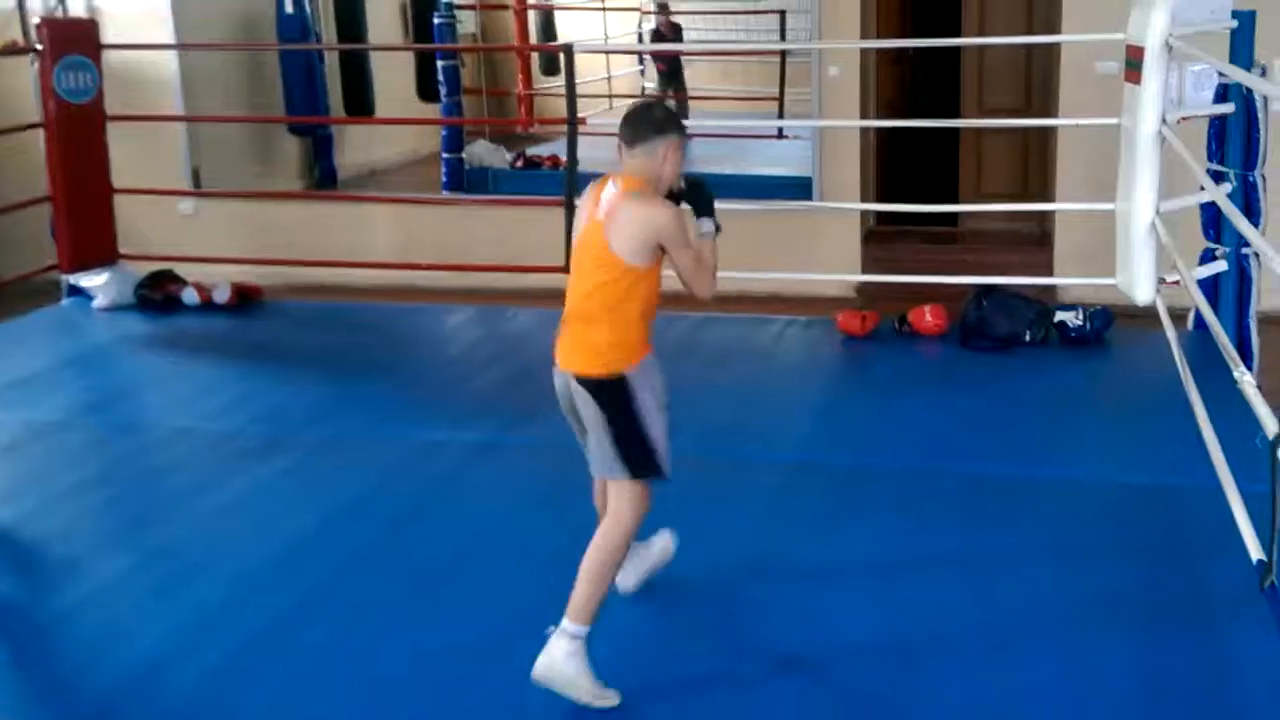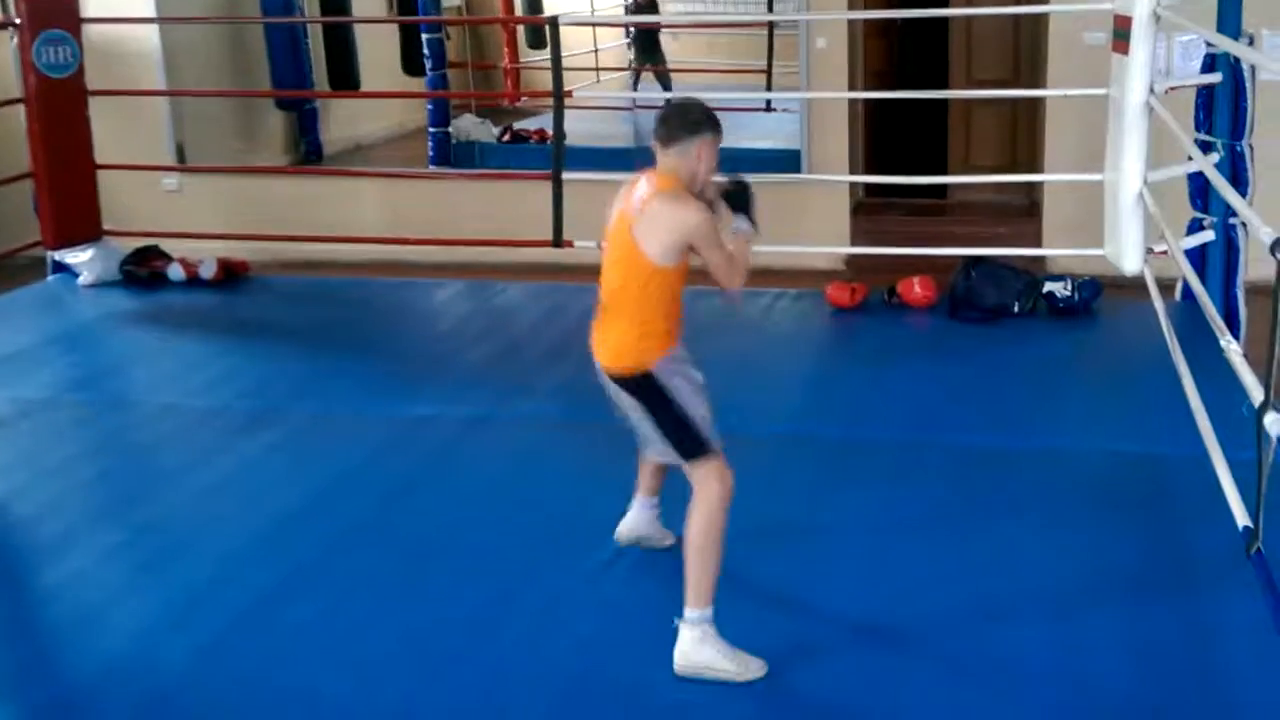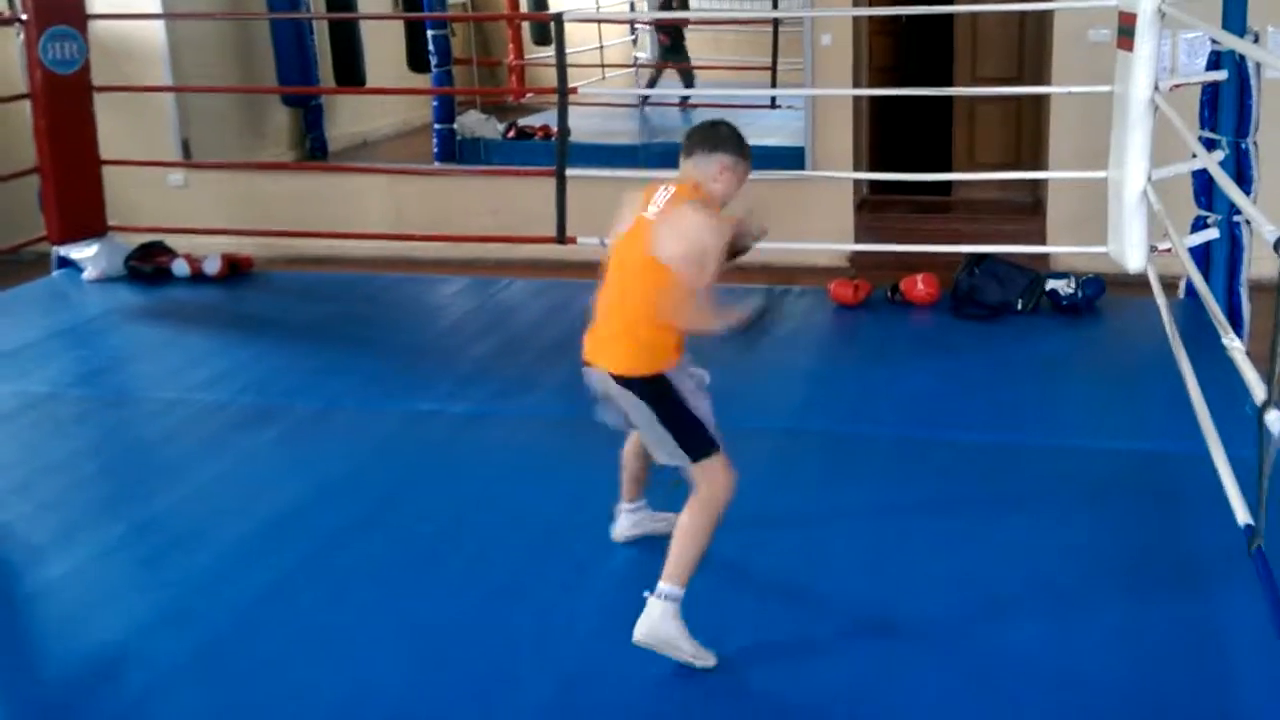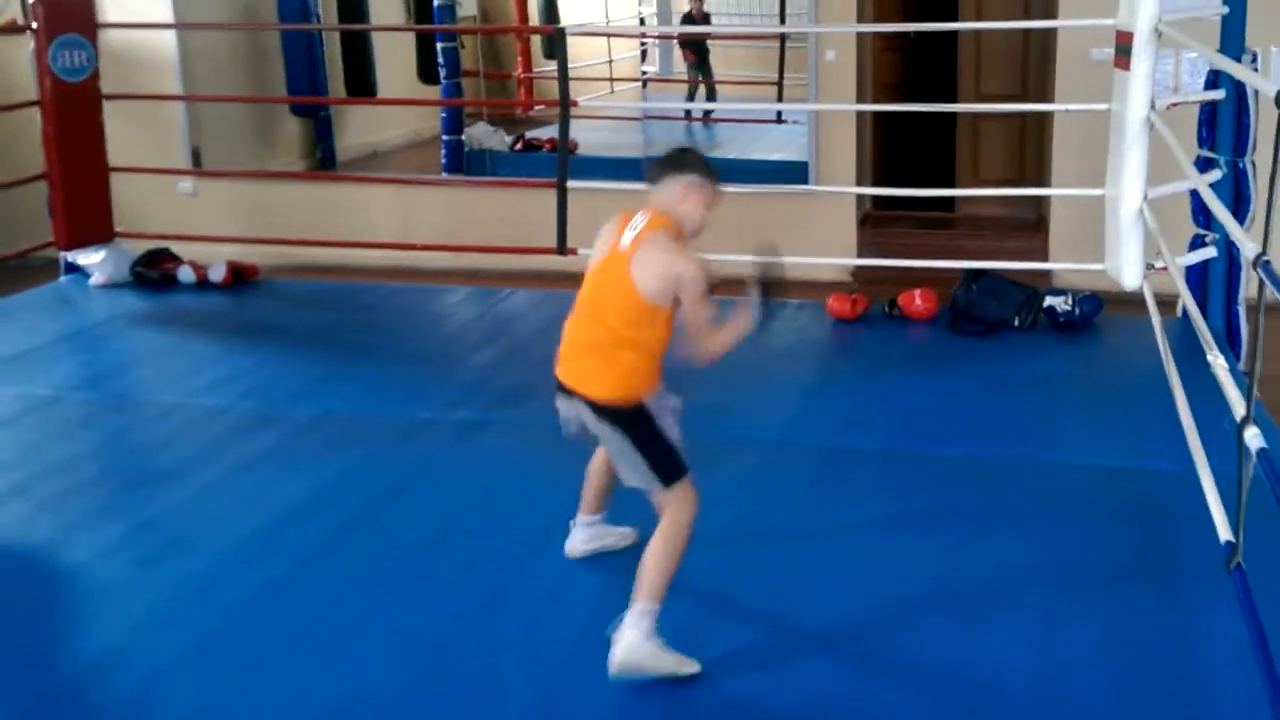
dt=0.4s
person 1, frame 1
left shoulder: (598, 192)
right shoulder: (656, 214)
right elbow: (704, 287)
right wrist: (705, 218)
left hip: (573, 359)
right hip: (615, 366)
left knee: (613, 466)
right knee: (629, 503)
left ankle: (626, 563)
right ankle: (566, 649)
person 1, frame 2
left shoulder: (635, 188)
right shoulder: (689, 213)
right elbow: (733, 281)
right wrist: (741, 218)
left hip: (613, 347)
right hip: (645, 360)
left knee: (665, 431)
right knee: (715, 483)
left ankle: (641, 517)
right ankle: (696, 636)
person 1, frame 3
left shoulder: (650, 202)
right shoulder: (706, 225)
right elbow: (694, 317)
left wrist: (734, 241)
right wrist: (743, 314)
left hip: (603, 357)
right hip: (646, 367)
left knee: (649, 431)
right knee: (717, 482)
left ankle: (630, 515)
right ankle: (662, 614)
person 1, frame 4
left shoulder: (618, 227)
right shoulder: (683, 263)
right elbow: (708, 346)
right wrist: (754, 306)
left hip: (572, 376)
right hip: (620, 394)
left knee: (616, 444)
right knee: (680, 508)
left ankle: (586, 529)
right ankle: (635, 637)
